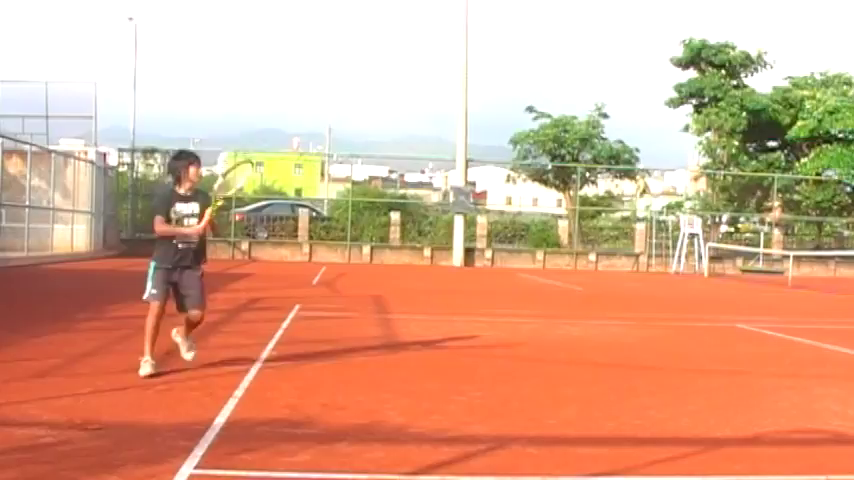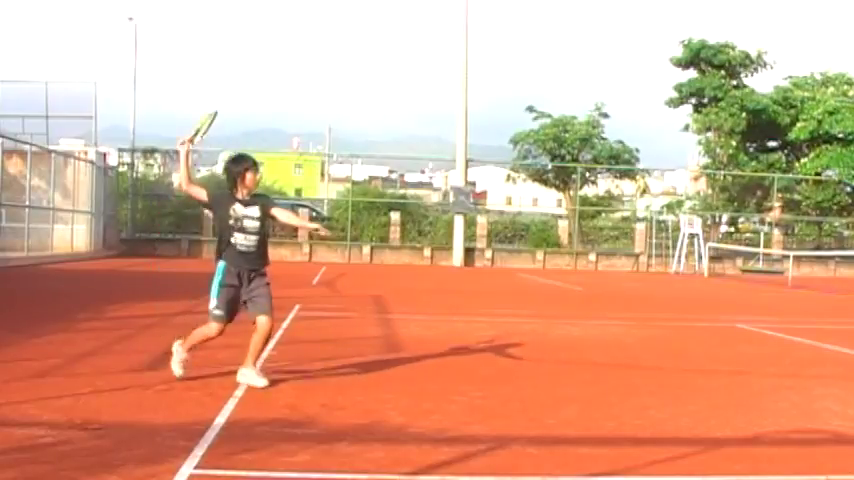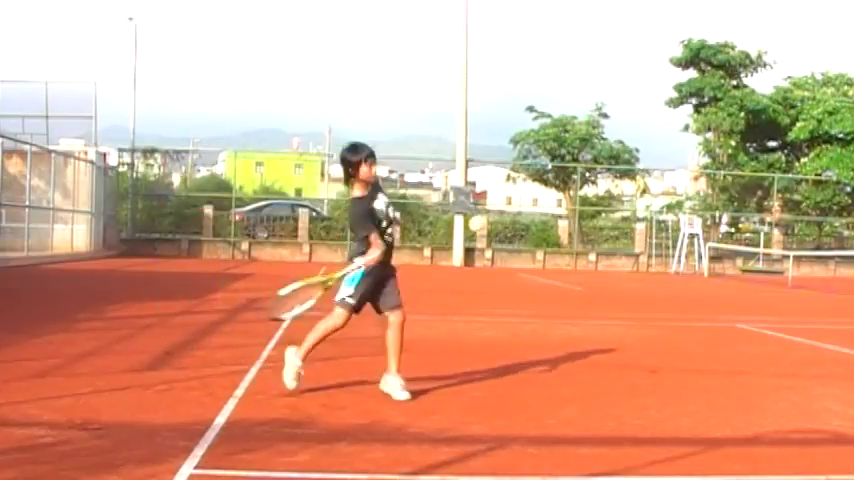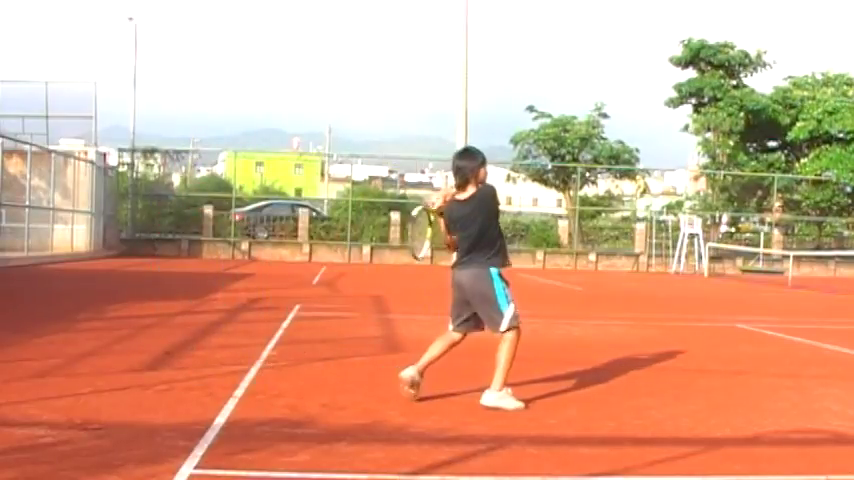
dt=0.5s
person 1, frame 1
left shoulder: (202, 198)
right shoulder: (165, 196)
left elbow: (211, 228)
right elbow: (159, 229)
left wrist: (208, 222)
right wrist: (190, 230)
left hip: (191, 267)
right hip: (164, 264)
left knee: (196, 314)
right knee: (156, 308)
left ankle: (181, 333)
right ankle: (147, 359)
person 1, frame 2
left shoulder: (262, 201)
right shoulder: (222, 199)
left elbow: (283, 215)
right elbow: (186, 186)
left wrist: (311, 225)
right wrist: (184, 155)
left hip: (256, 274)
right hip: (228, 272)
left knee: (265, 324)
right knee: (216, 328)
left ankle: (248, 368)
right ankle: (183, 347)
person 1, frame 3
left shoulder: (375, 187)
right shoulder: (360, 208)
right elbow: (377, 247)
left hip: (383, 264)
right hip: (364, 264)
left knee: (397, 318)
right knee: (338, 318)
left ankle: (392, 376)
right ankle: (298, 357)
person 1, frame 4
left shoulder: (450, 209)
right shoulder: (488, 193)
left wrist: (440, 215)
right wrist: (448, 196)
left hip: (461, 274)
right hip: (486, 274)
left knee: (455, 334)
right knee: (511, 332)
left ankle: (415, 371)
right ankle: (496, 391)
